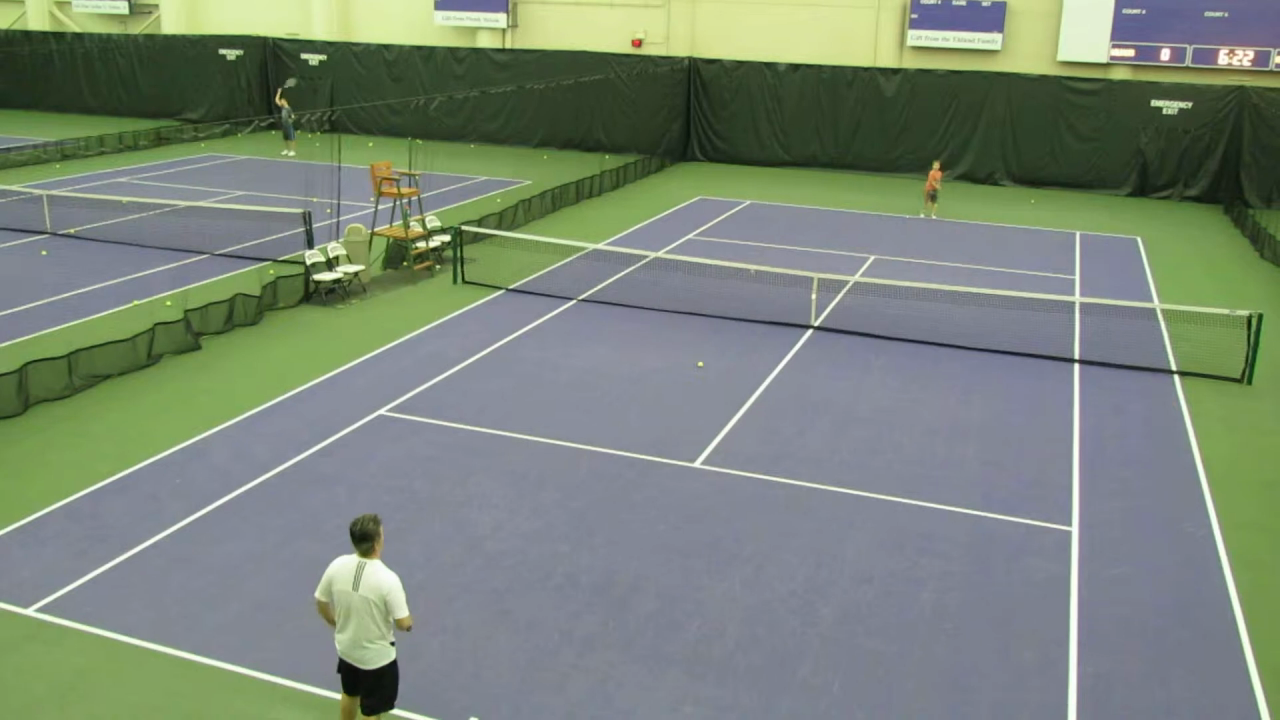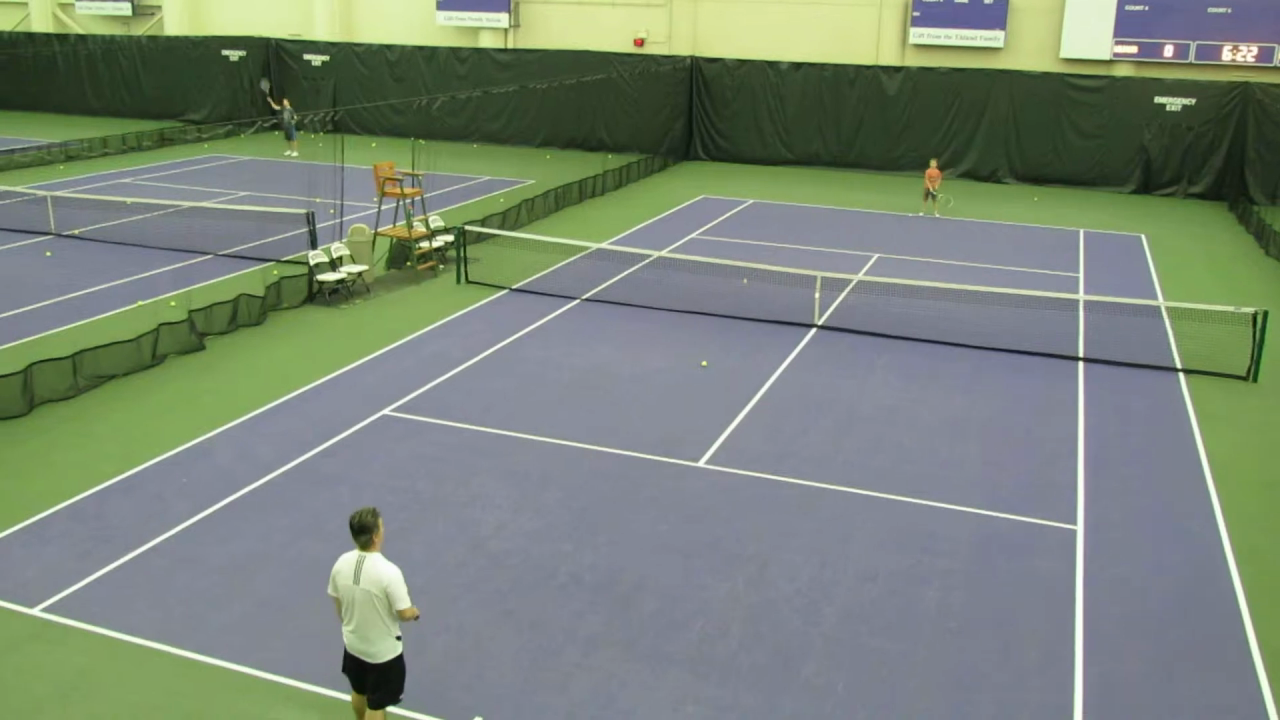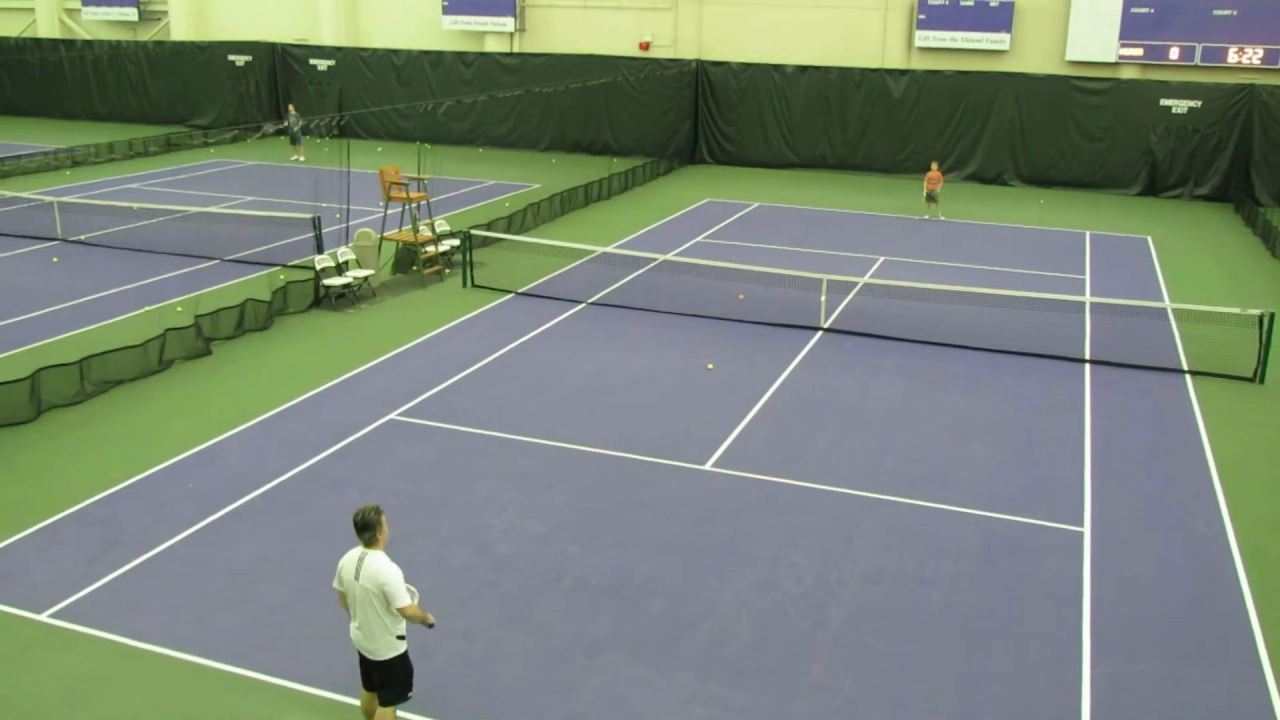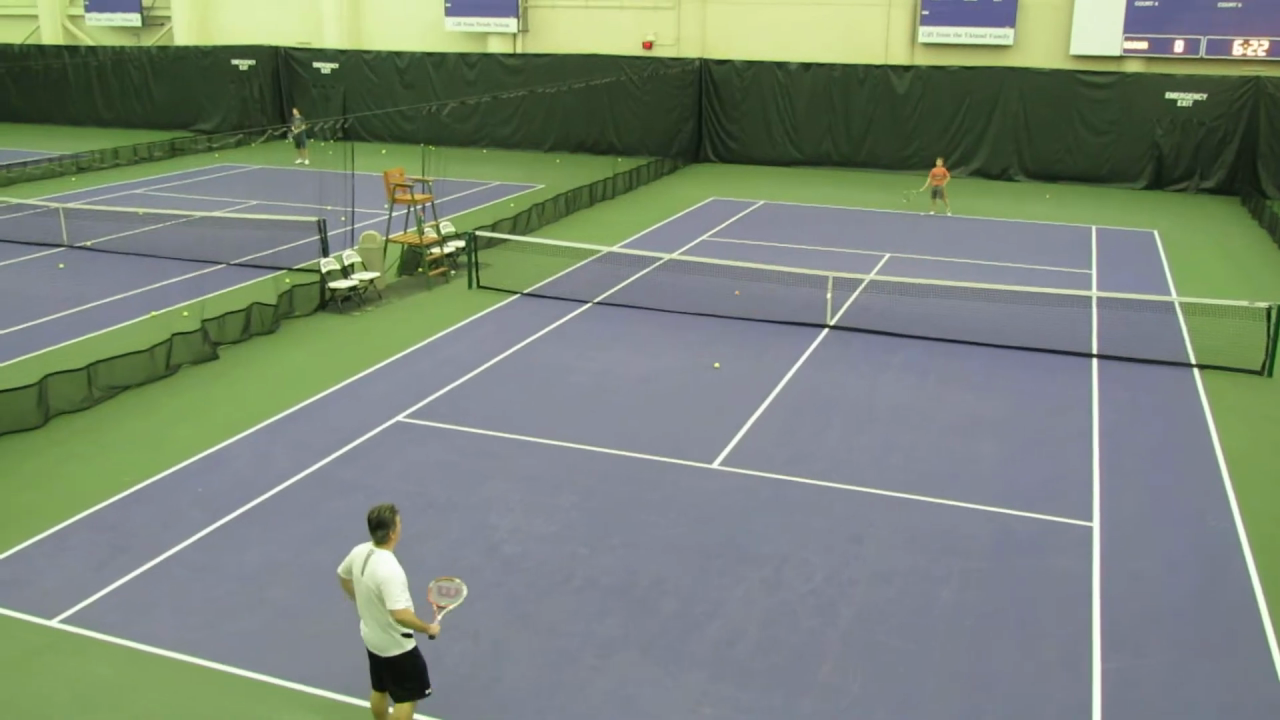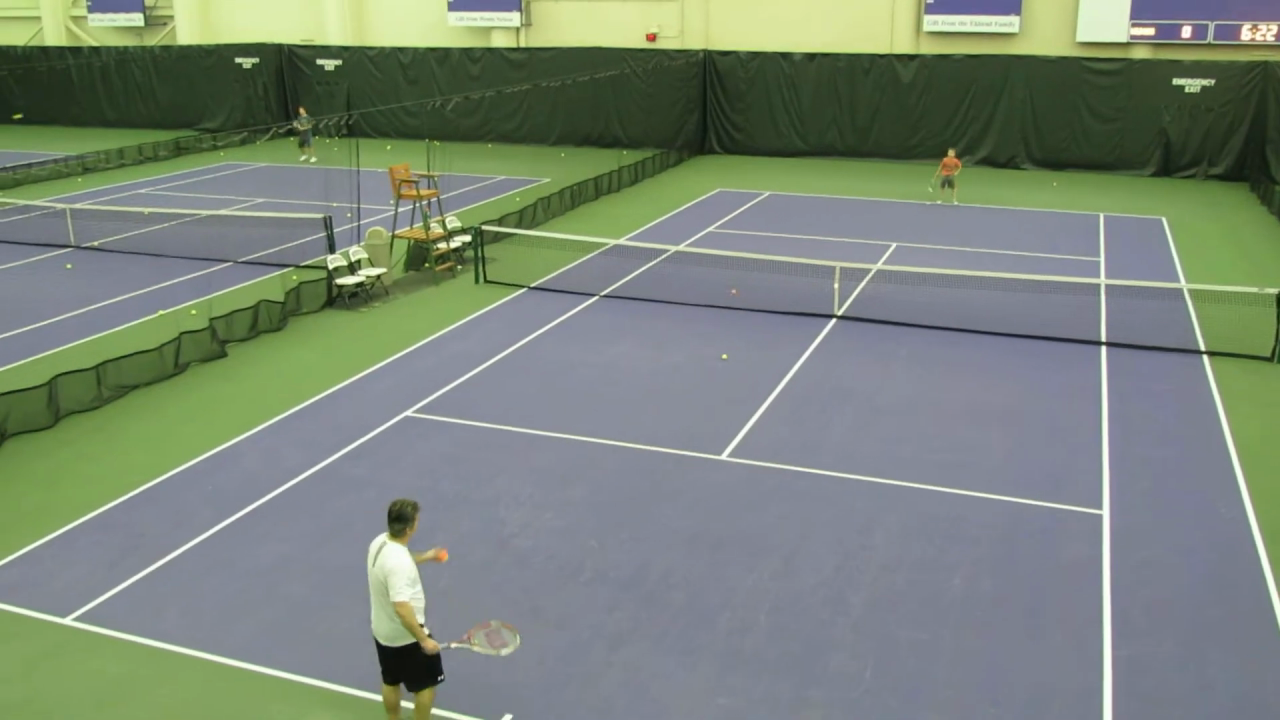
dt=0.3s
person 1, frame 1
left shoulder: (338, 566)
right shoulder: (387, 579)
left elbow: (321, 603)
right elbow: (403, 623)
right wrist: (409, 623)
left hip: (346, 648)
right hip: (377, 657)
left knee: (350, 693)
person 1, frame 2
left shoulder: (341, 563)
right shoulder: (388, 572)
left elbow: (339, 605)
right elbow: (405, 613)
right wrist: (415, 612)
left hip: (353, 644)
right hip: (383, 651)
left knee: (359, 692)
person 1, frame 3
left shoulder: (347, 559)
right shoulder: (387, 570)
left elbow: (343, 599)
right elbow: (408, 612)
right wrist: (426, 618)
left hip: (362, 640)
right hip: (388, 649)
left knee: (369, 690)
right knee: (387, 703)
person 1, frame 4
left shoulder: (359, 552)
right shoulder: (389, 570)
left elbow: (344, 578)
right elbow: (400, 615)
right wrist: (428, 628)
left hip: (372, 639)
right hip: (397, 645)
left knee: (379, 689)
right knee: (408, 698)
person 1, frame 5
left shoulder: (380, 542)
right shoulder: (399, 562)
right elbow: (401, 608)
left wrist: (422, 557)
right wrist: (423, 639)
left hip: (381, 631)
right hip: (406, 636)
left knee: (391, 682)
right knee: (425, 685)
